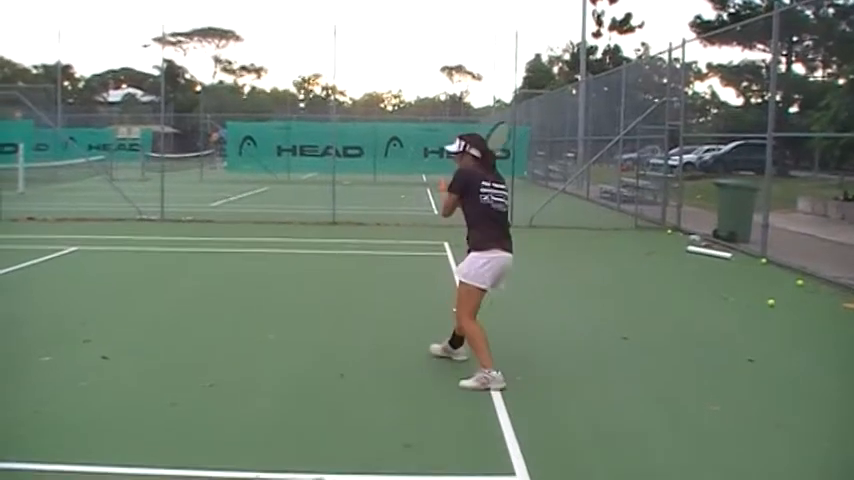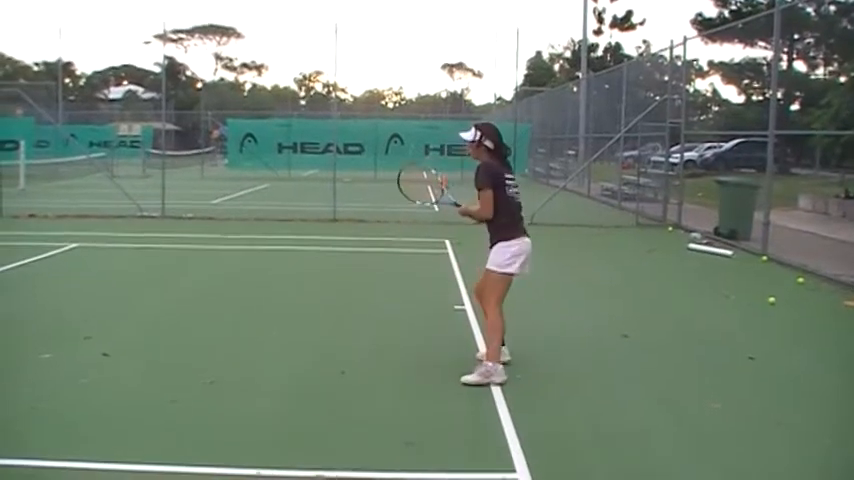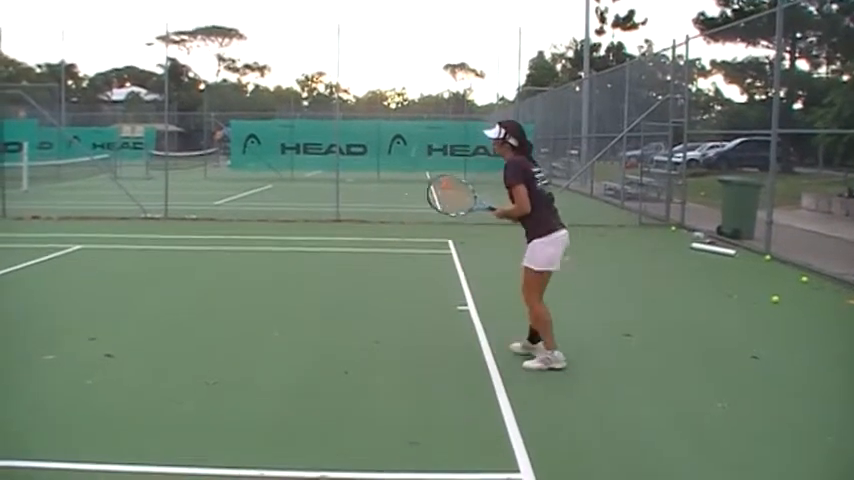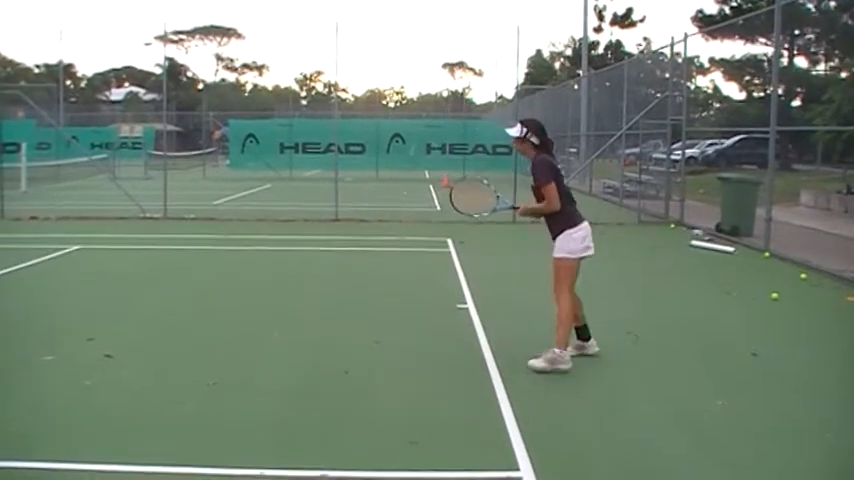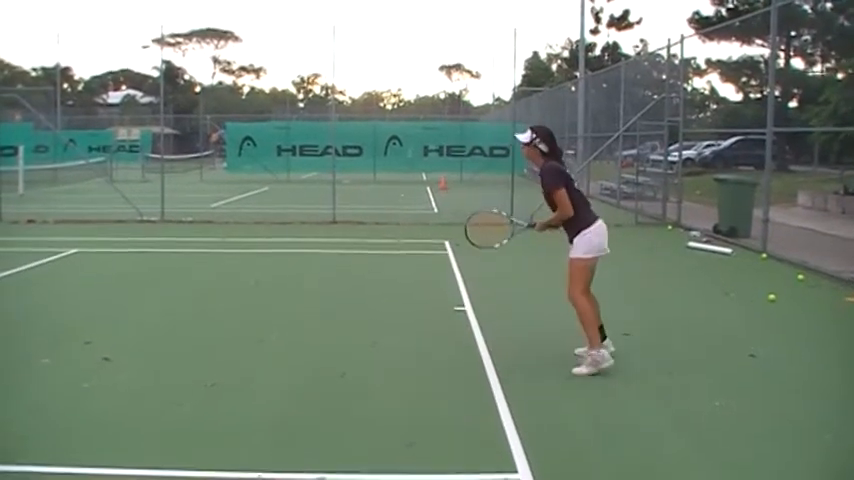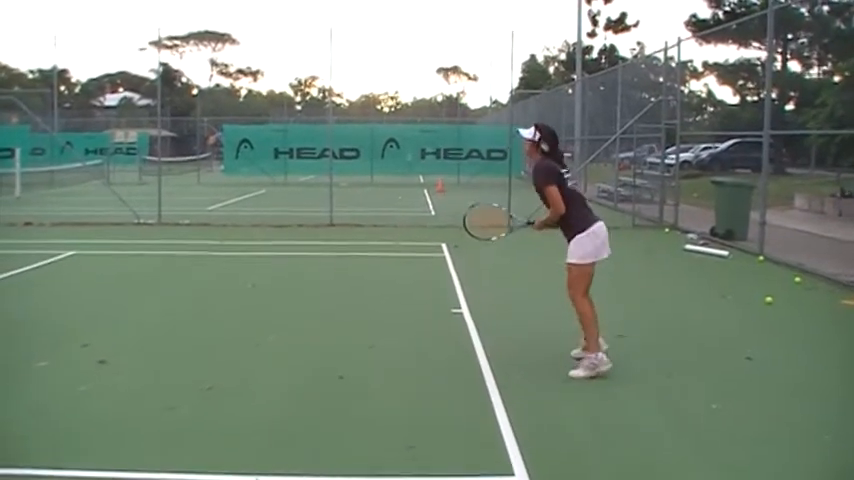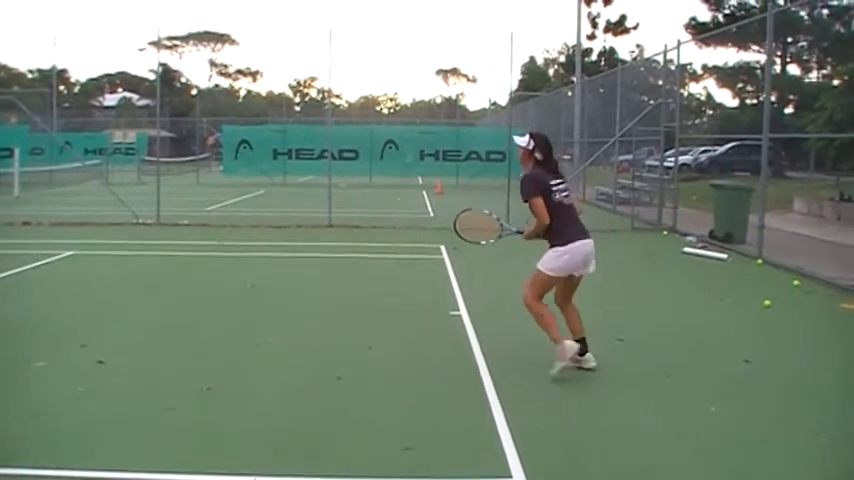
dt=0.3s
person 1, frame 1
left shoulder: (464, 175)
right shoulder: (499, 180)
left elbow: (446, 211)
right wrist: (465, 199)
left hip: (485, 255)
right hip: (503, 254)
left knee: (466, 317)
right knee: (464, 300)
left ankle: (489, 374)
right ankle: (454, 346)
person 1, frame 2
left shoulder: (485, 168)
right shoulder: (502, 167)
left elbow: (486, 213)
left wrist: (467, 211)
right wrist: (473, 211)
left hip: (509, 244)
right hip: (514, 241)
left knee: (491, 306)
right knee: (481, 293)
left ankle: (493, 367)
right ankle: (497, 349)
person 1, frame 3
left shoulder: (513, 165)
right shoulder: (528, 163)
left elbow: (524, 208)
left wrist: (503, 212)
right wrist: (508, 212)
left hip: (545, 239)
right hip: (554, 234)
left knee: (533, 299)
right knee: (532, 296)
left ankle: (551, 354)
right ankle: (532, 343)
person 1, frame 4
left shoulder: (540, 163)
right shoulder: (543, 161)
left elbow: (554, 205)
left wrist: (528, 209)
right wrist: (533, 210)
left hip: (570, 233)
right hip: (571, 230)
left knee: (561, 293)
right knee: (566, 290)
left ankle: (558, 353)
right ankle: (585, 341)
person 1, frame 5
left shoulder: (549, 171)
right shoulder: (553, 167)
left elbow: (567, 211)
left wrist: (546, 224)
right wrist: (550, 223)
left hip: (587, 233)
right hip: (590, 230)
left knee: (576, 294)
right knee: (583, 291)
left ankle: (598, 353)
right ankle: (601, 341)
person 1, frame 6
left shoulder: (541, 169)
right shoulder: (556, 165)
left elbow: (559, 209)
left wrist: (542, 223)
right wrist: (551, 222)
left hip: (584, 235)
right hip: (593, 227)
left knee: (578, 296)
right knee: (580, 294)
left ankle: (596, 357)
right ankle: (595, 343)
person 1, frame 7
left shoulder: (530, 179)
right shoulder: (555, 175)
left elbow: (543, 220)
left wrist: (531, 234)
right wrist: (540, 232)
left hip: (565, 248)
right hip: (584, 242)
left knee: (531, 298)
right knee: (564, 300)
left ankle: (565, 347)
right ankle: (581, 354)
